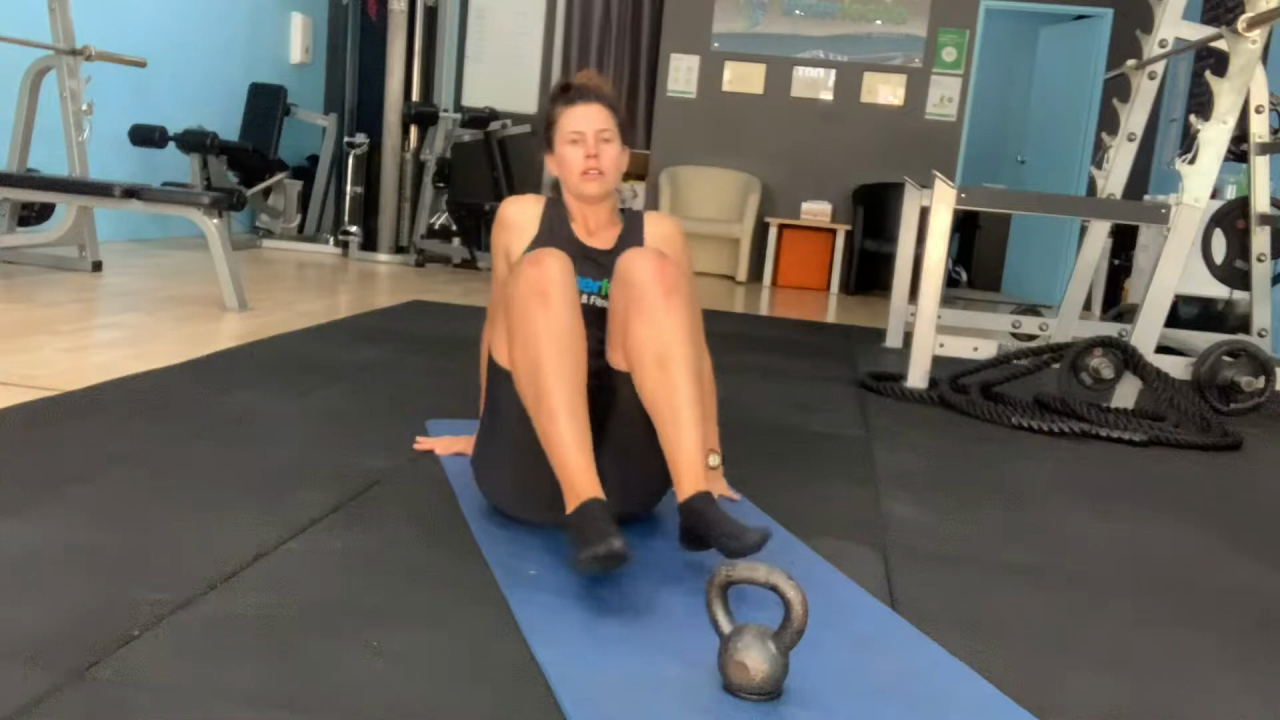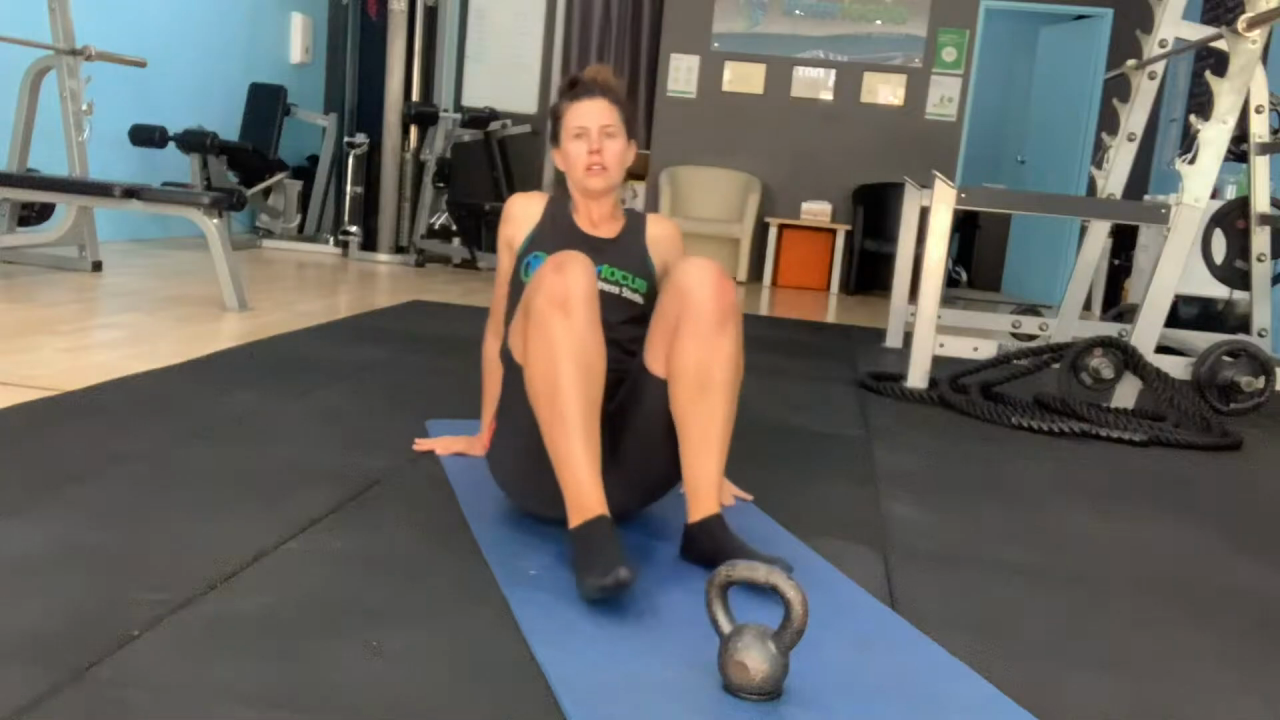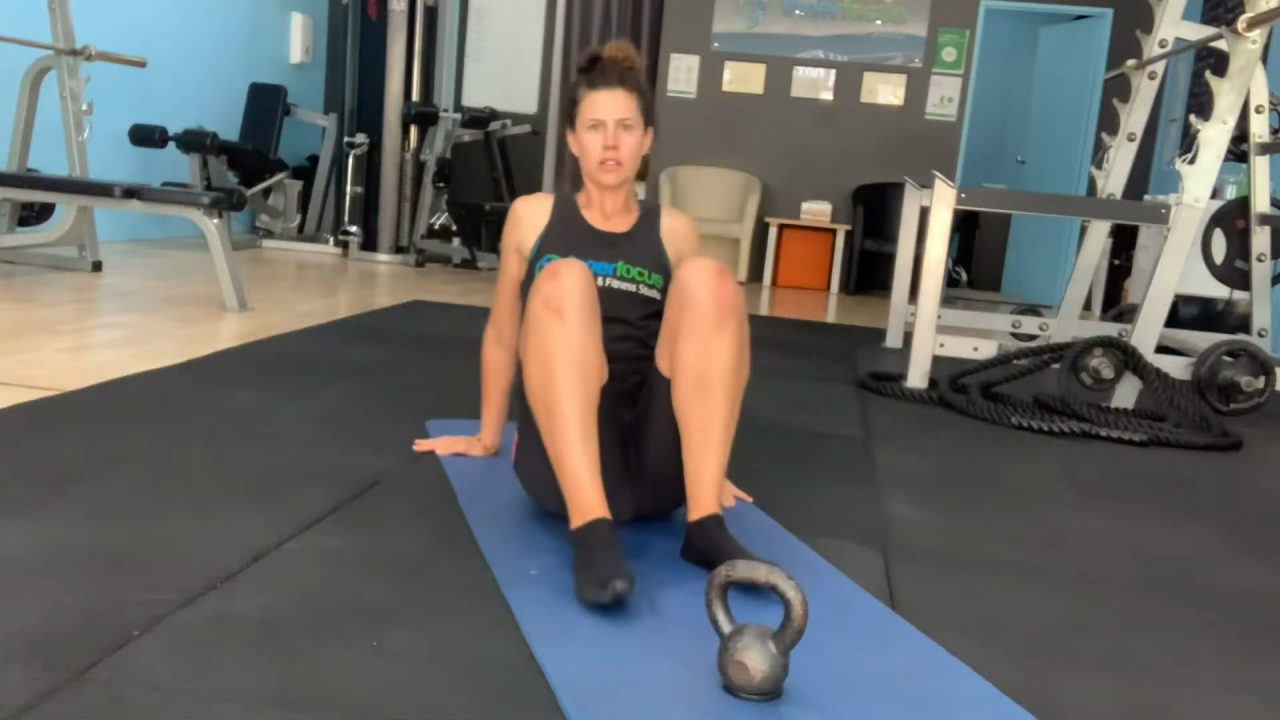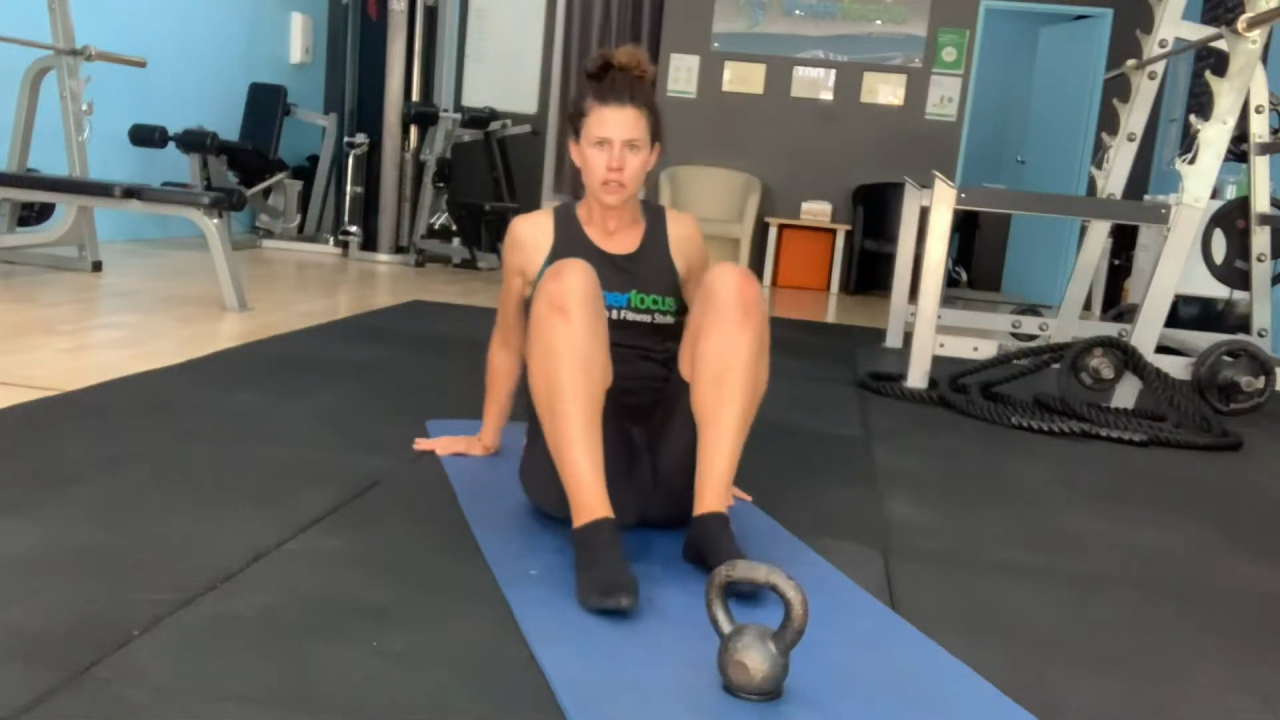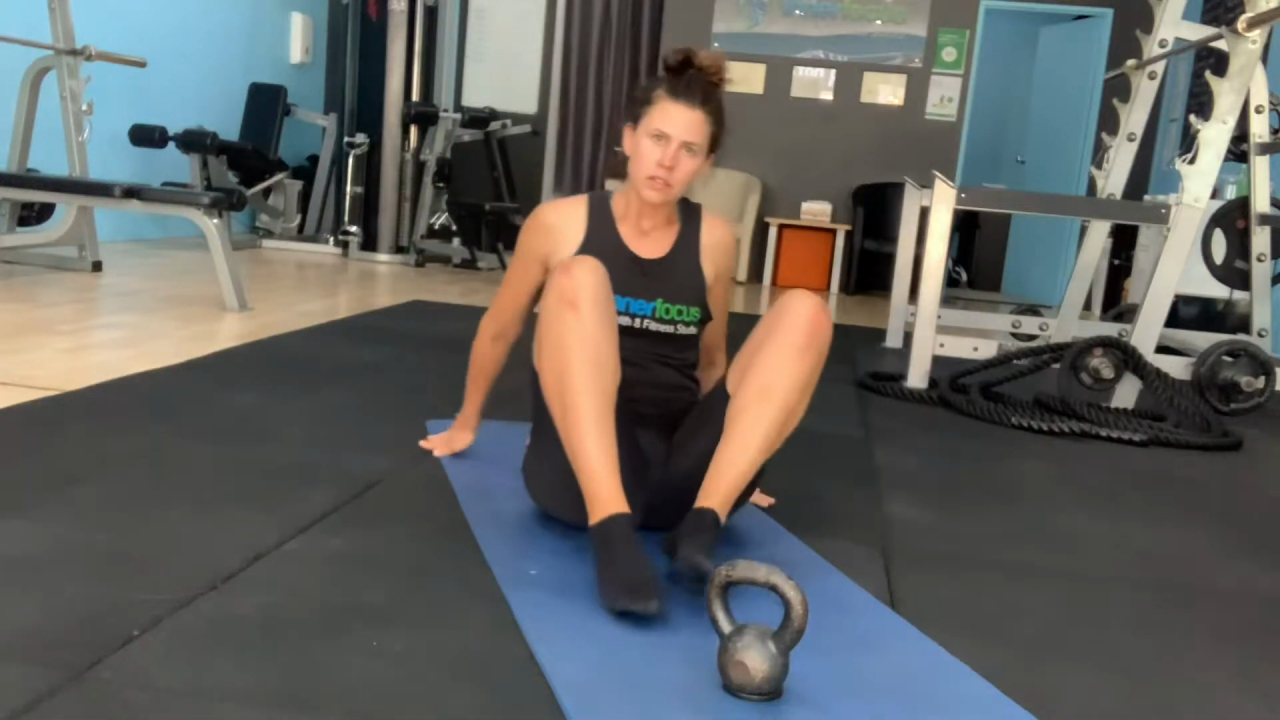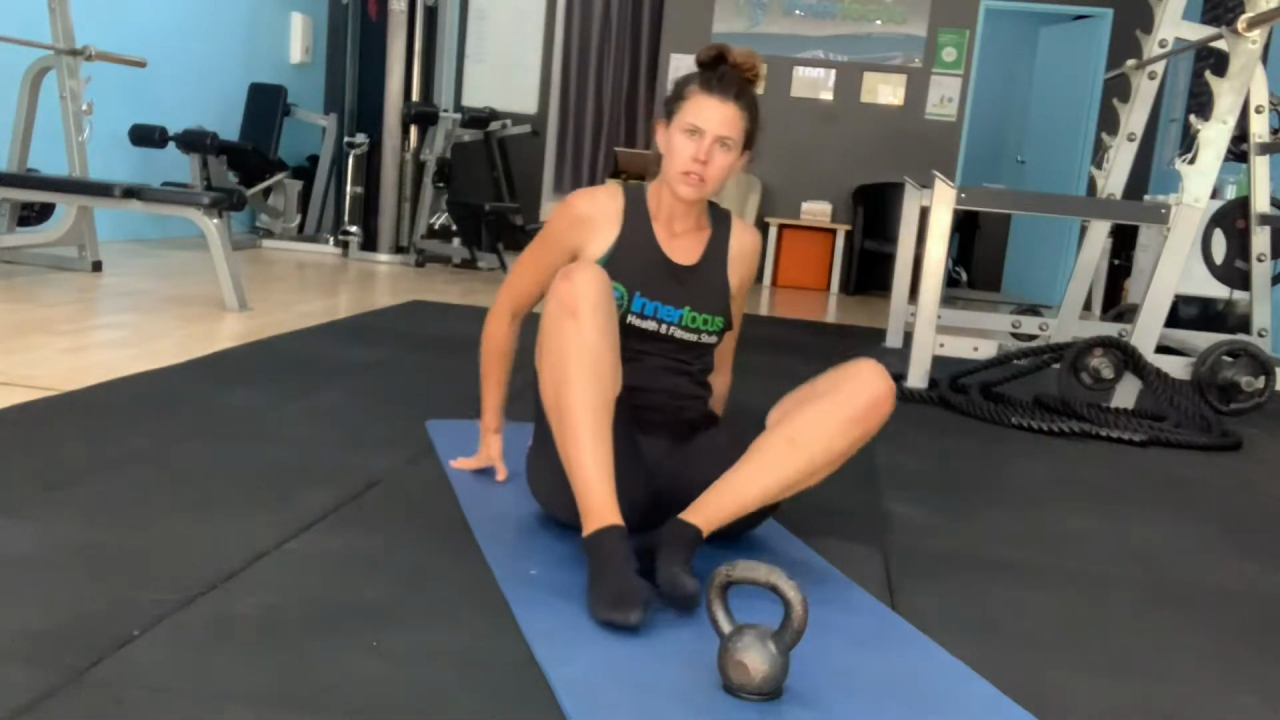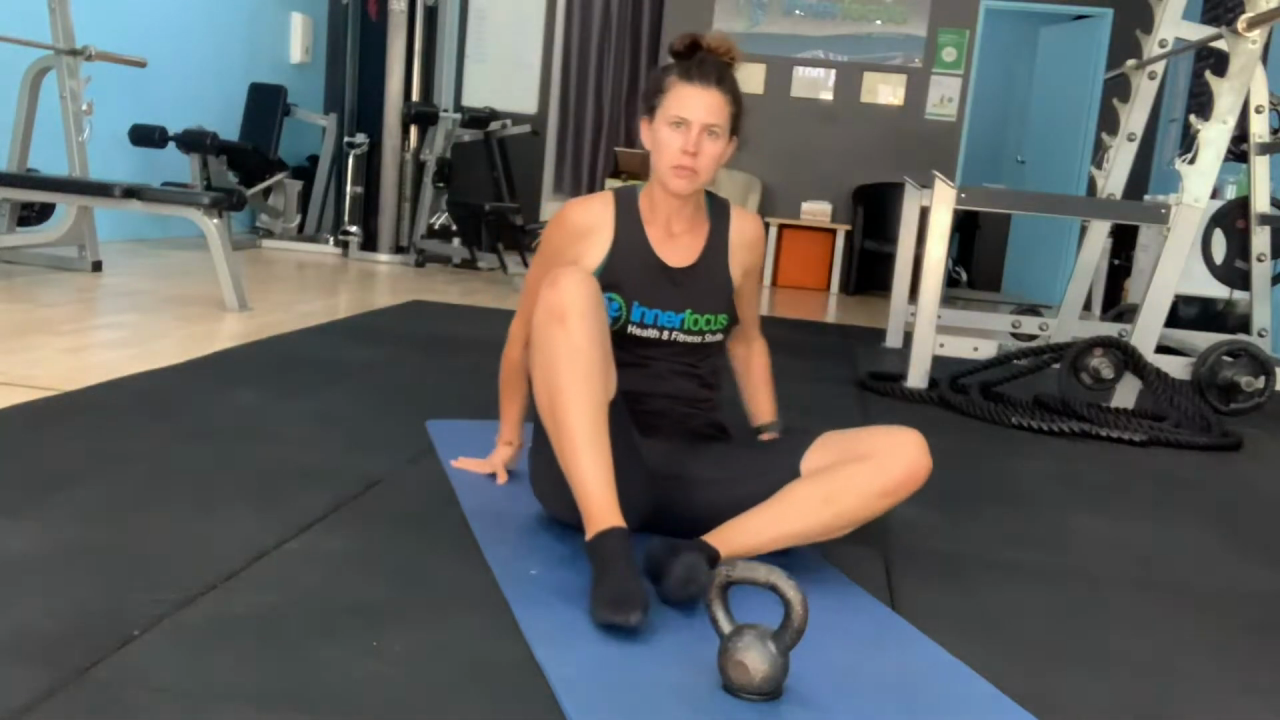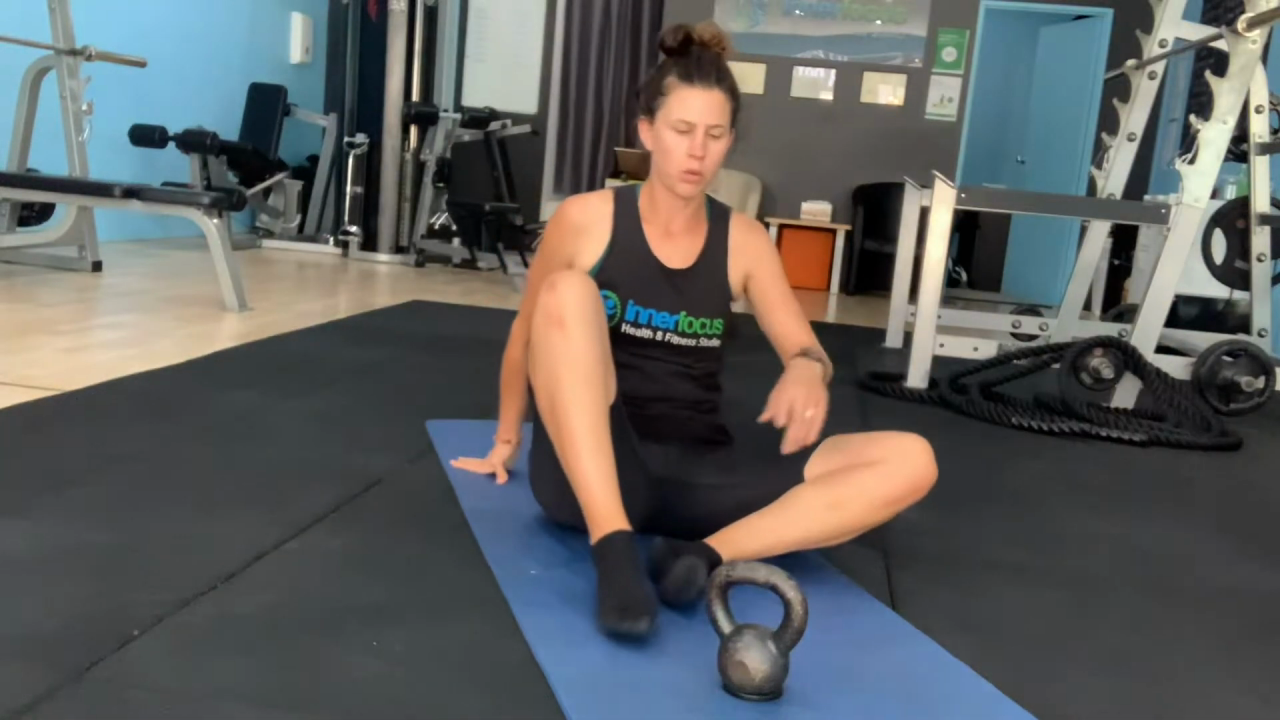
dt=0.3s
person 1, frame 1
left shoulder: (659, 234)
right shoulder: (521, 218)
left elbow: (690, 346)
left wrist: (709, 460)
right wrist: (484, 432)
left hip: (628, 469)
right hip: (530, 467)
left knee: (645, 268)
right knee: (543, 269)
left ankle: (696, 504)
right ankle: (584, 511)
person 1, frame 2
left shoulder: (659, 236)
right shoulder: (526, 213)
left elbow: (686, 341)
left wrist: (705, 466)
right wrist: (485, 437)
left hip: (635, 455)
right hip: (543, 461)
left knee: (706, 281)
right knee: (565, 273)
left ankle: (705, 524)
right ankle: (588, 526)
person 1, frame 3
left shoulder: (674, 230)
right shoulder: (532, 215)
right elbow: (502, 332)
left wrist: (706, 466)
right wrist: (487, 437)
left hip: (657, 456)
right hip: (567, 454)
left knee: (711, 280)
right knee: (563, 280)
left ankle: (704, 523)
right ankle: (590, 527)
person 1, frame 4
left shoulder: (681, 235)
right shoulder: (533, 234)
right elbow: (508, 345)
left wrist: (710, 458)
right wrist: (488, 436)
left hip: (669, 467)
right hip: (574, 464)
left knee: (732, 283)
right knee: (570, 280)
left ankle: (710, 522)
right ankle: (593, 530)
person 1, frame 5
left shoulder: (714, 239)
right shoulder: (560, 223)
right elbow: (499, 329)
left wrist: (718, 454)
right wrist: (466, 423)
left hip: (680, 469)
right hip: (581, 469)
left knee: (804, 310)
right knee: (581, 276)
left ankle: (702, 522)
right ankle: (612, 527)
person 1, frame 6
left shoulder: (741, 245)
right shoulder: (593, 213)
right elbow: (505, 314)
right wrist: (491, 432)
left hip: (685, 464)
right hip: (584, 466)
left knee: (869, 386)
right knee: (583, 281)
left ankle: (683, 532)
right ankle: (604, 540)
person 1, frame 7
left shoulder: (743, 234)
right shoulder: (587, 222)
right elbow: (525, 336)
left wrist: (768, 432)
right wrist: (507, 442)
left hip: (697, 468)
right hip: (590, 468)
left knee: (906, 456)
right knee: (570, 287)
left ankle: (703, 549)
right ankle: (607, 542)
person 1, frame 8
left shoulder: (745, 239)
right shoulder: (585, 219)
left elbow: (800, 344)
right elbow: (526, 331)
left wrist: (805, 369)
right wrist: (507, 439)
left hip: (698, 473)
right hip: (590, 471)
left knee: (911, 462)
right knee: (567, 293)
left ankle: (705, 555)
right ankle: (613, 547)
